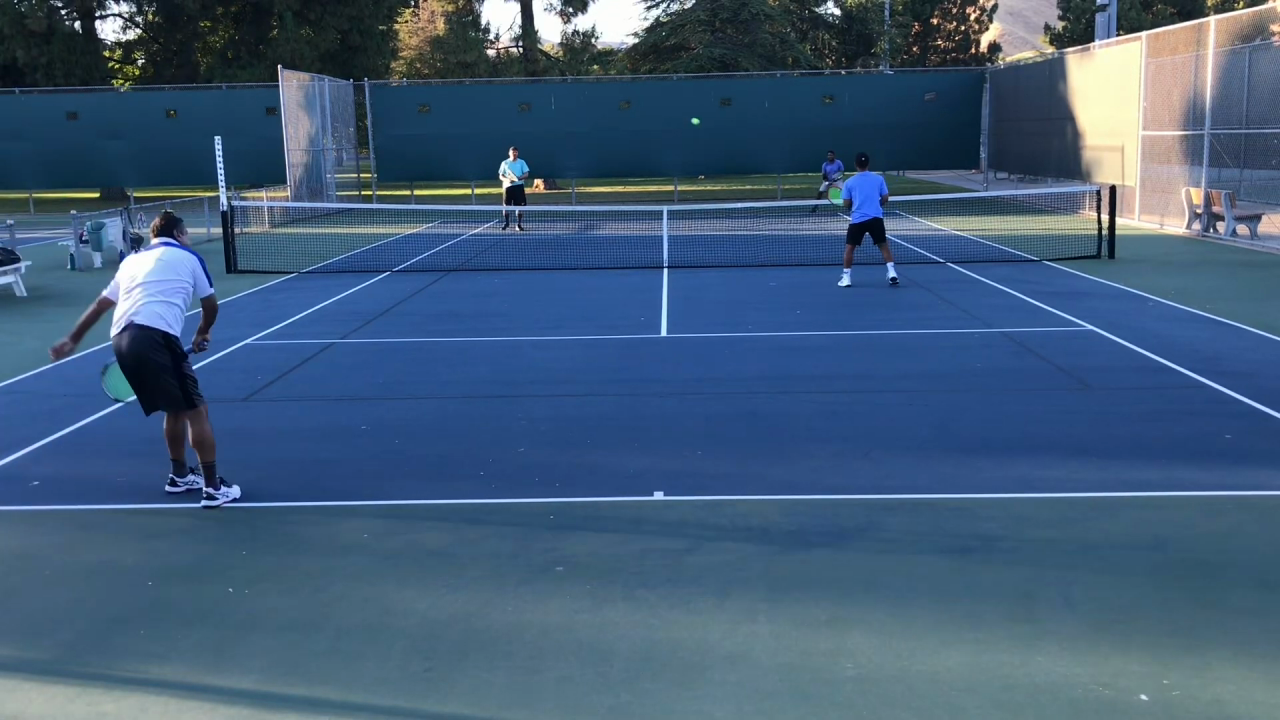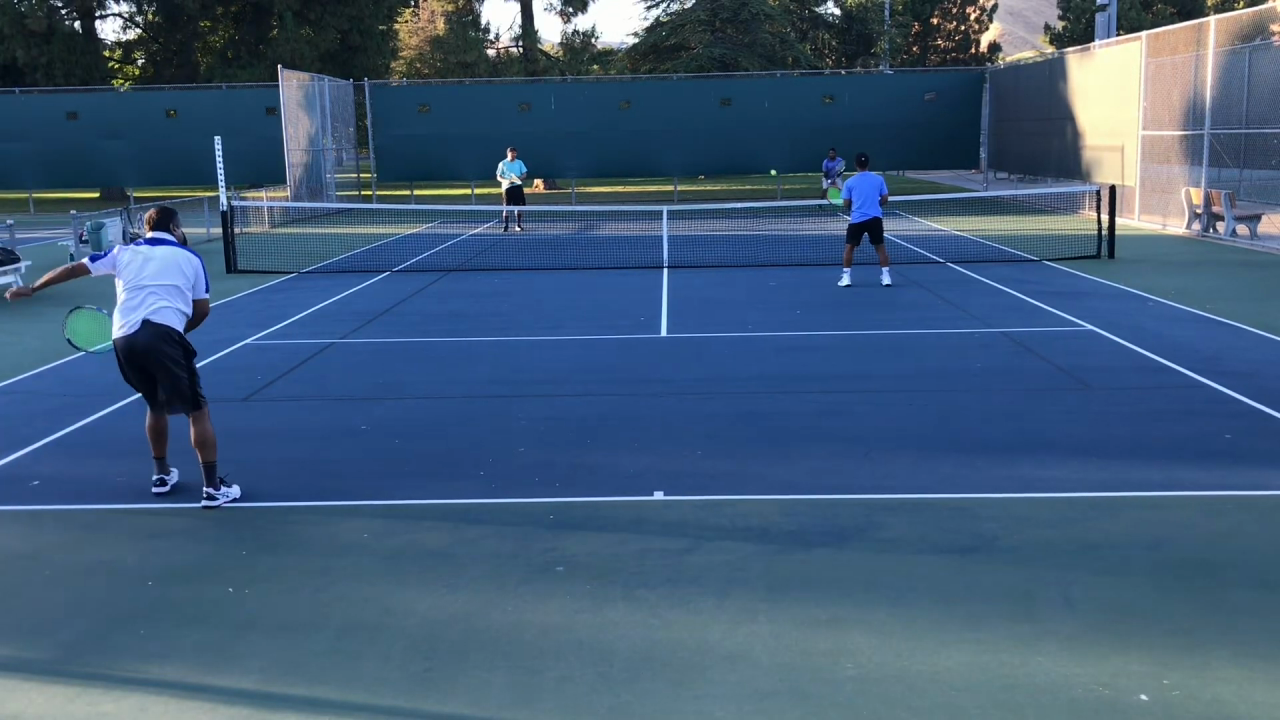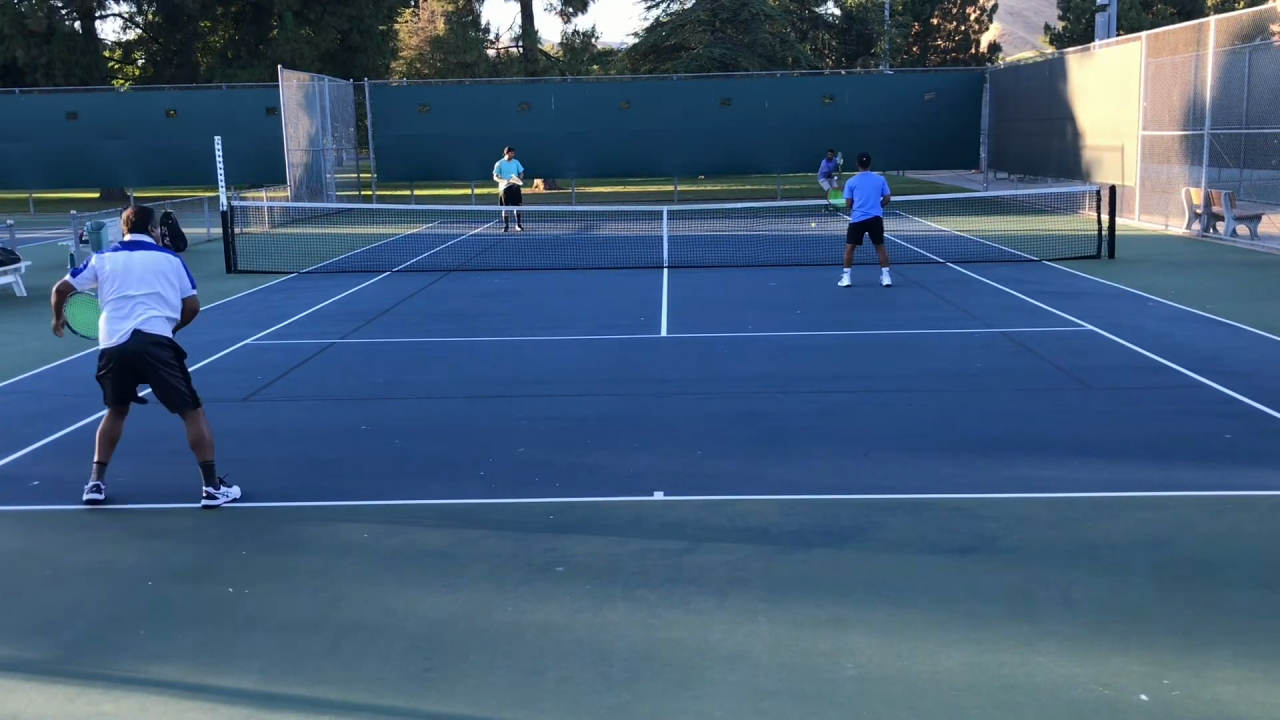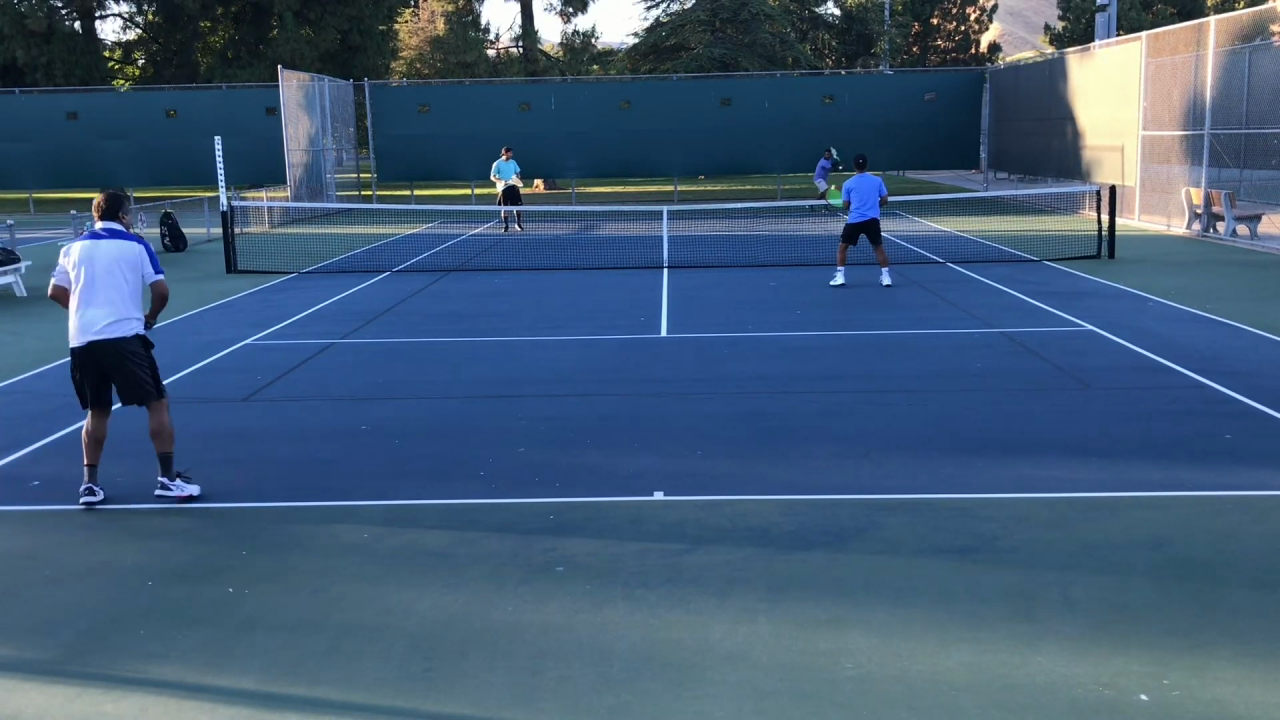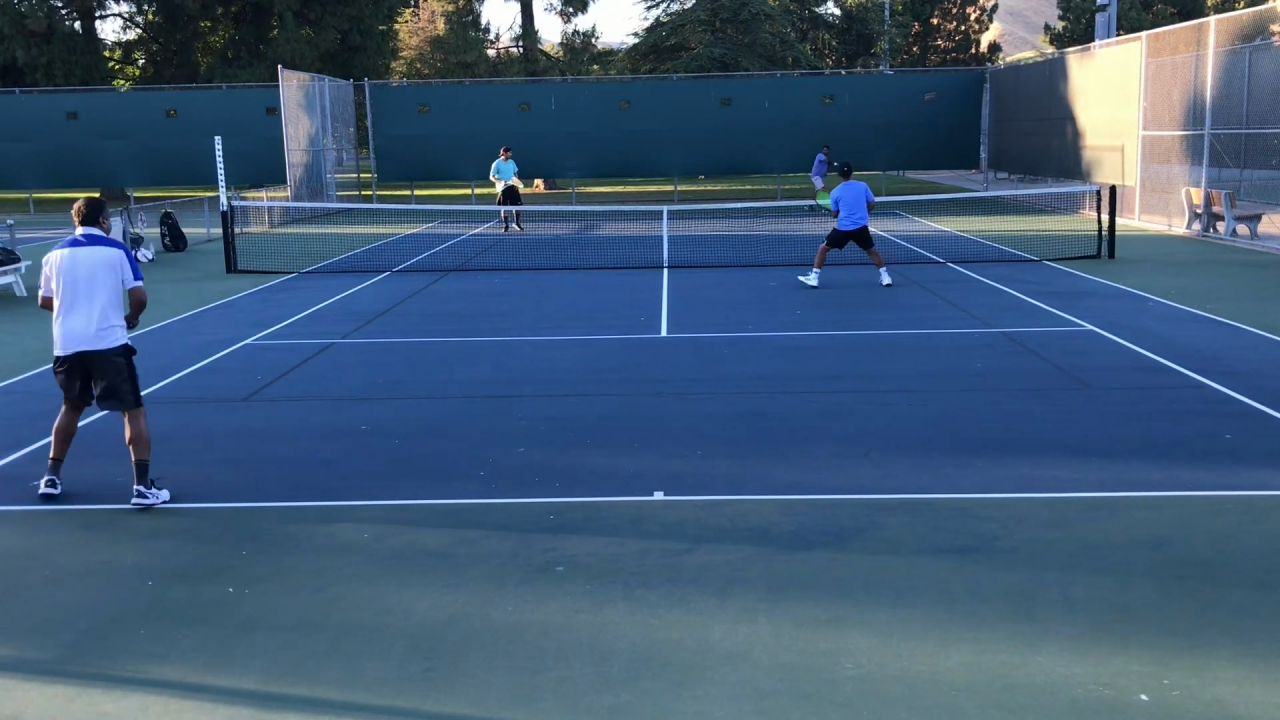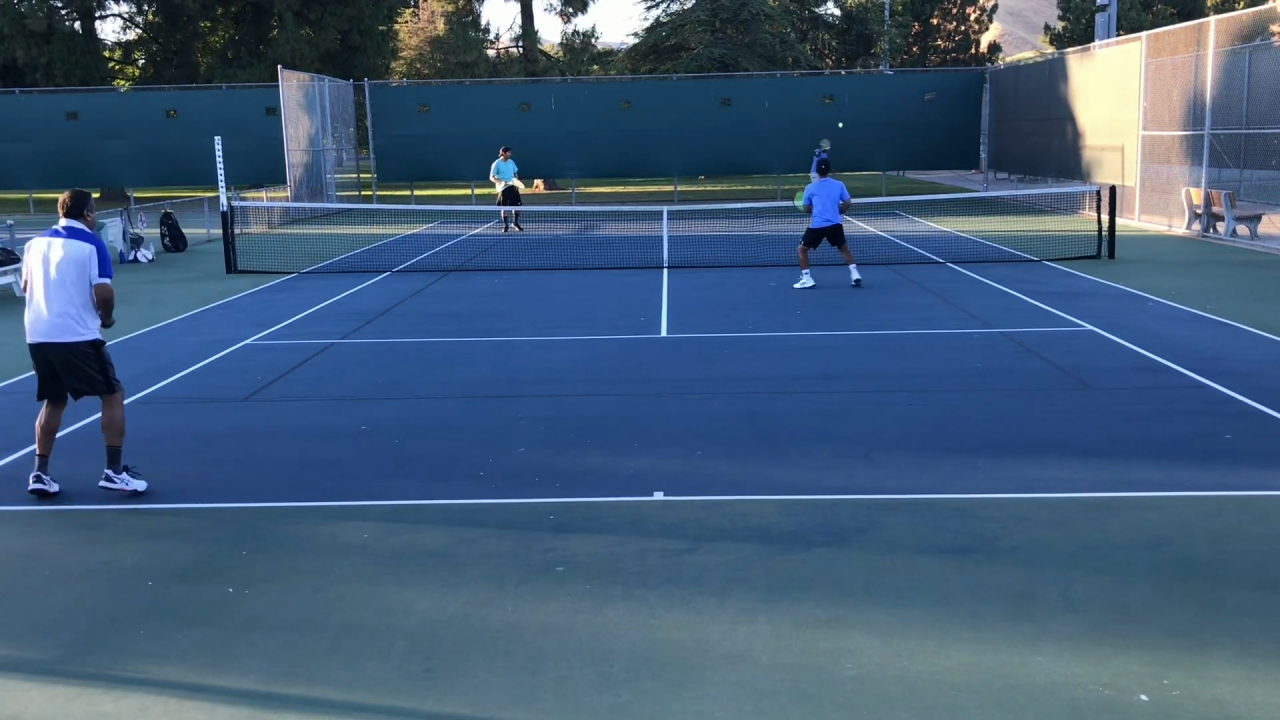
dt=0.2s
person 1, frame 1
left shoulder: (131, 262)
right shoulder: (187, 258)
left elbow: (100, 305)
right elbow: (211, 305)
left wrist: (72, 339)
right wrist: (203, 335)
left hip: (121, 340)
right hip: (156, 336)
left knee: (176, 408)
right knee: (194, 409)
left ankle: (180, 474)
right ankle: (213, 487)
person 1, frame 2
left shoulder: (122, 253)
right shoulder: (190, 258)
left elbow: (71, 270)
right elbow: (202, 310)
left wrist: (31, 289)
left hip: (125, 340)
right hip: (163, 335)
left knee: (158, 404)
right knee: (197, 410)
left ankle: (162, 474)
right ankle: (213, 487)
person 1, frame 3
left shoulder: (101, 259)
right shoulder: (170, 260)
left elbow: (61, 289)
right elbow: (192, 307)
left wrist: (58, 318)
right wrist: (169, 327)
left hip: (113, 347)
right hip: (154, 343)
left knee: (116, 410)
right knee: (192, 412)
left ankle: (96, 482)
right ankle: (212, 486)
person 1, frame 4
left shoulder: (72, 249)
right shoulder: (137, 247)
left elbow: (56, 293)
right elbow: (161, 292)
right wrist: (150, 316)
left hip: (83, 342)
right hip: (125, 337)
left knee: (98, 412)
right knee: (157, 404)
left ankle: (90, 484)
right ankle: (168, 479)
person 1, frame 5
left shoulder: (54, 256)
right shoulder: (117, 251)
left elbow: (46, 302)
right elbow: (139, 297)
right wrist: (132, 317)
left hip: (66, 347)
right hip: (108, 346)
left knee: (72, 406)
right knee: (134, 412)
left ankle: (51, 476)
right ankle: (143, 486)
person 1, frame 6
left shoulder: (36, 244)
right shoulder: (93, 246)
left elbow: (27, 289)
right elbow: (104, 295)
right wrist: (107, 317)
left hip: (38, 336)
right hip: (78, 337)
left knee: (53, 402)
right knee: (113, 397)
left ankle: (40, 474)
right ankle: (114, 471)
